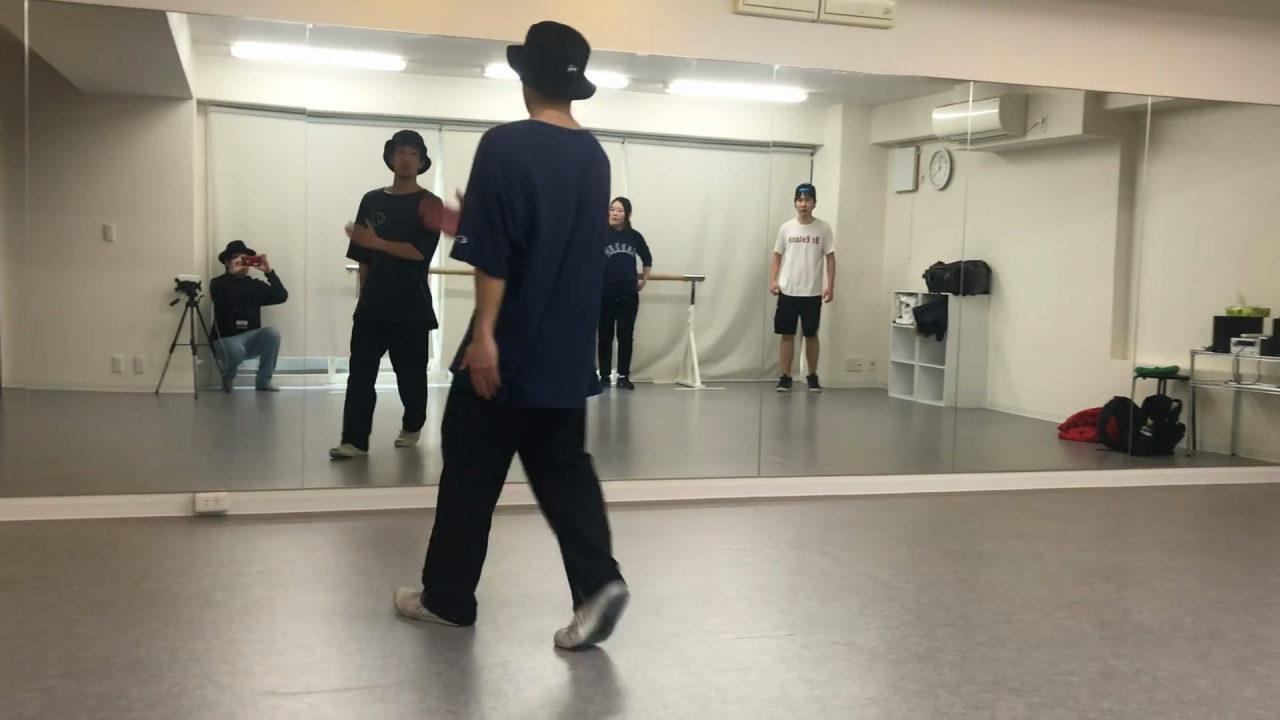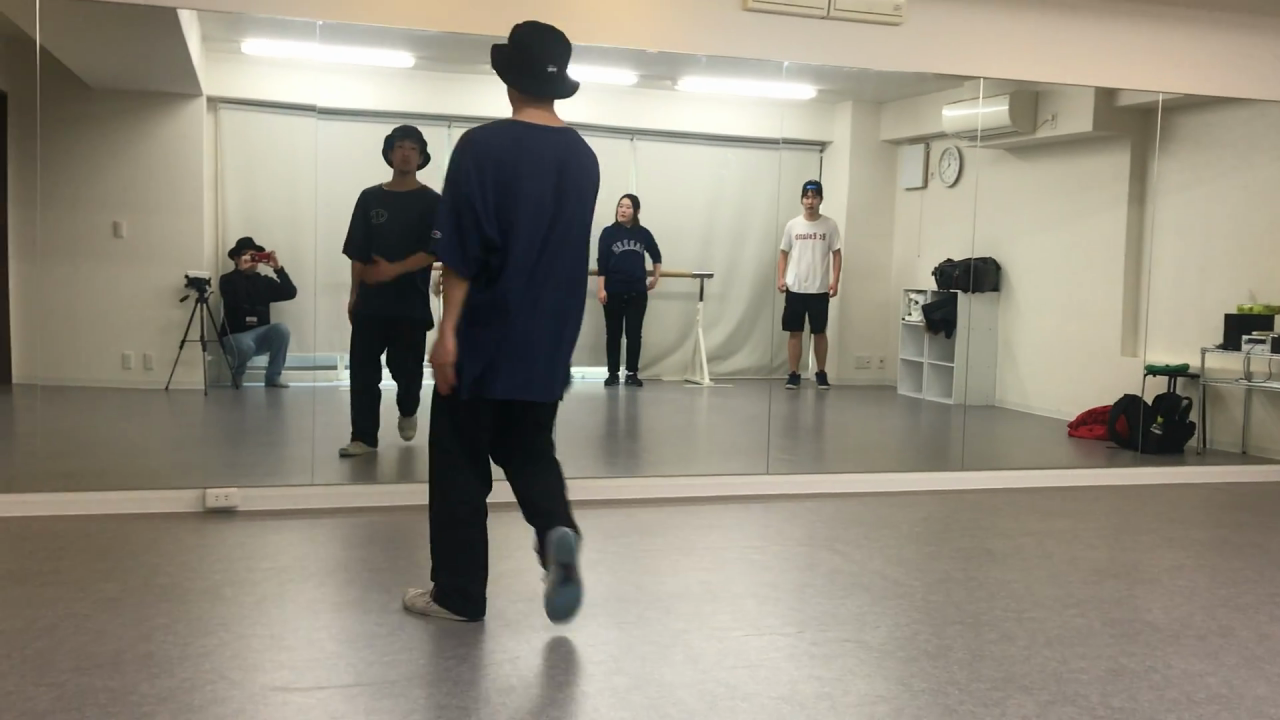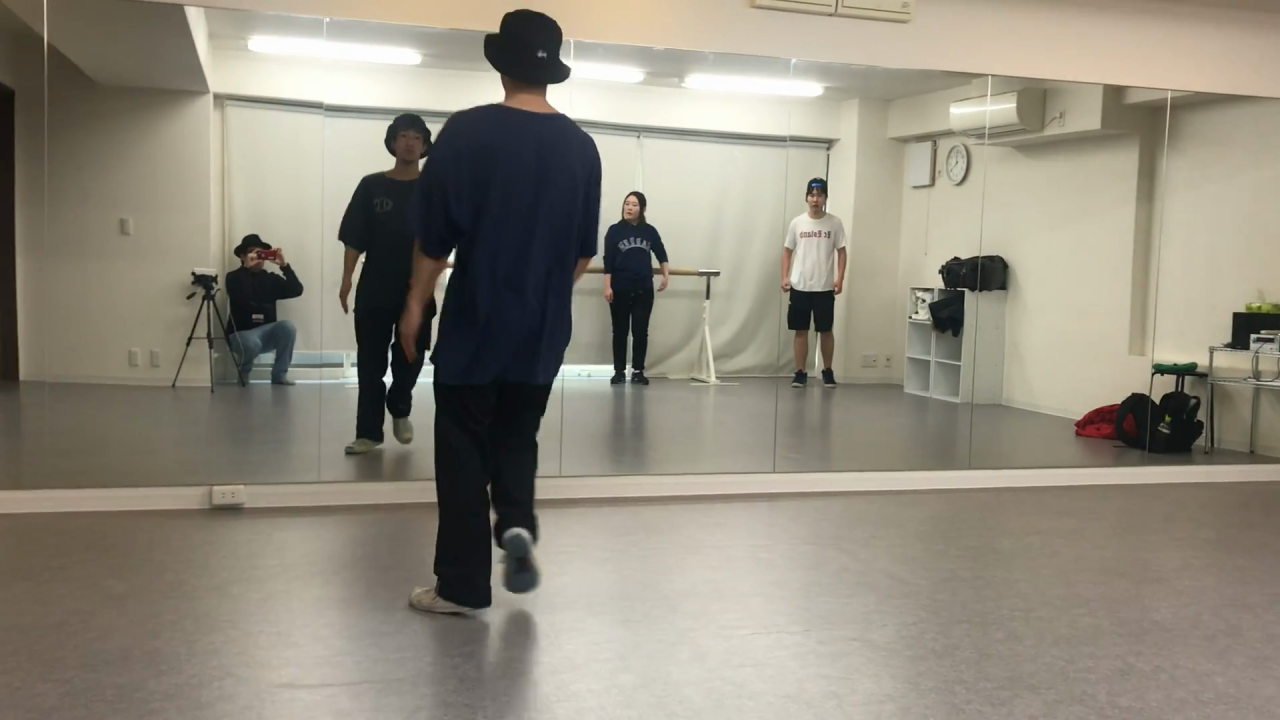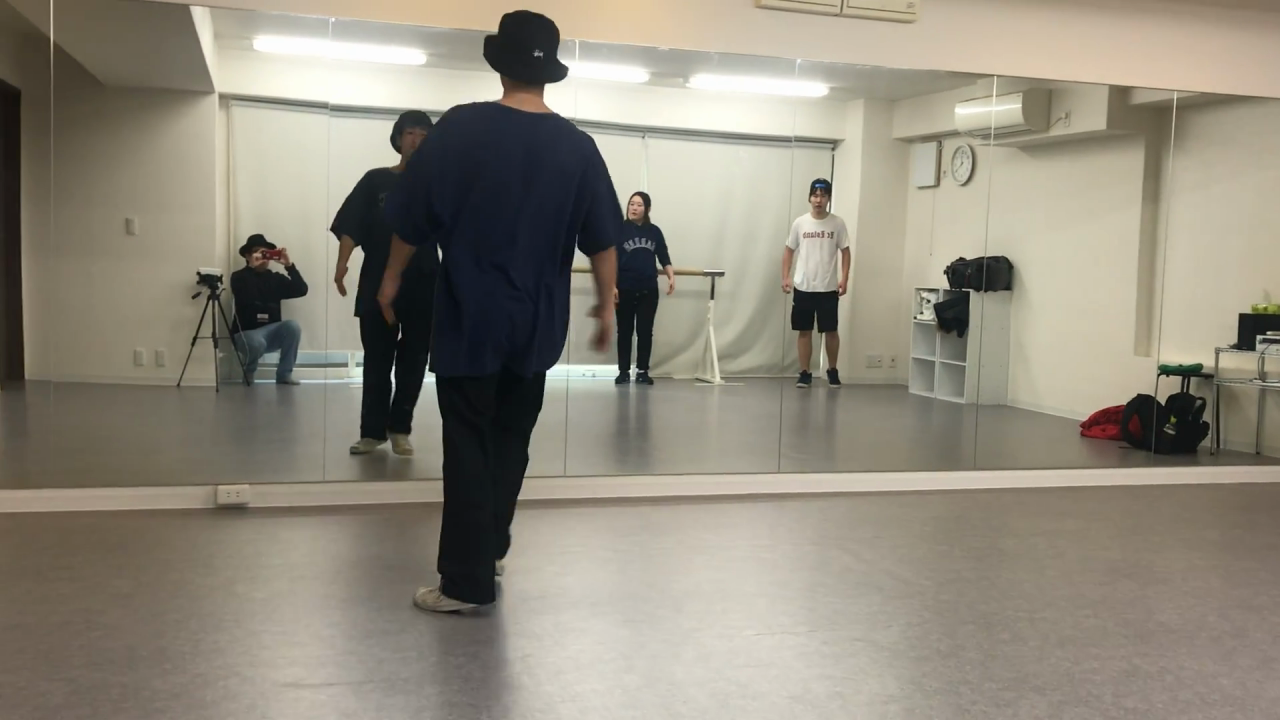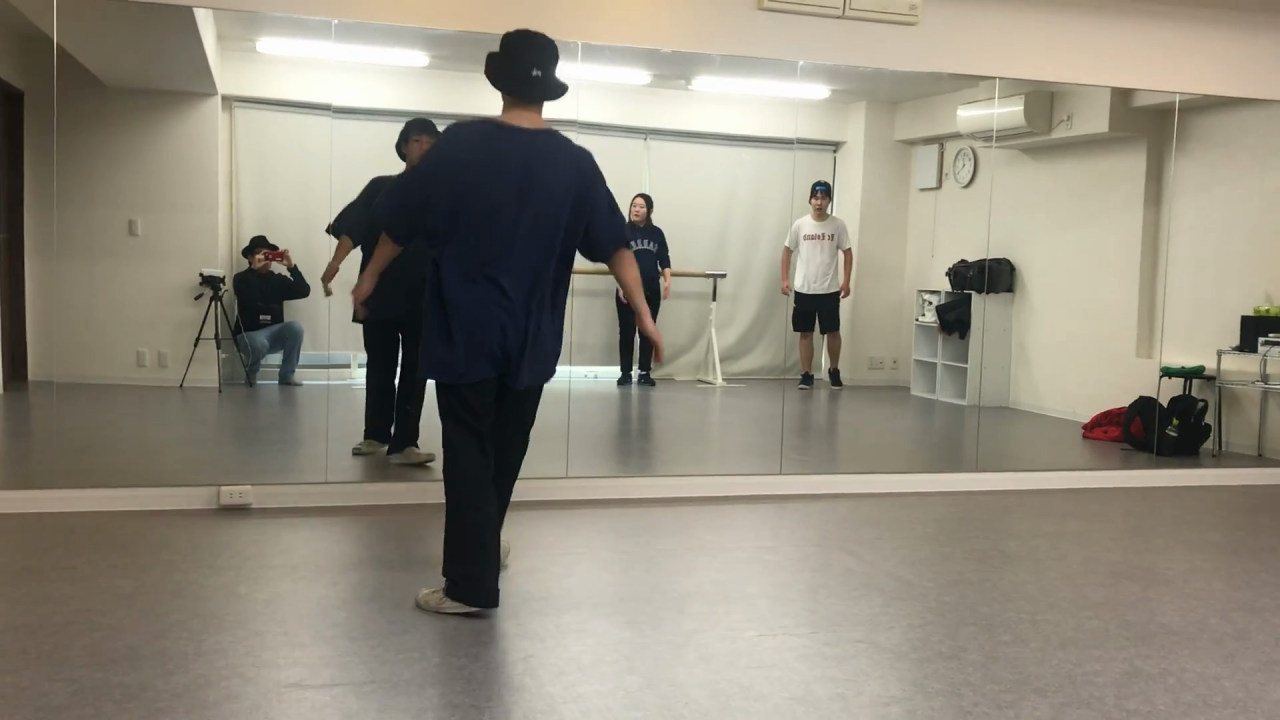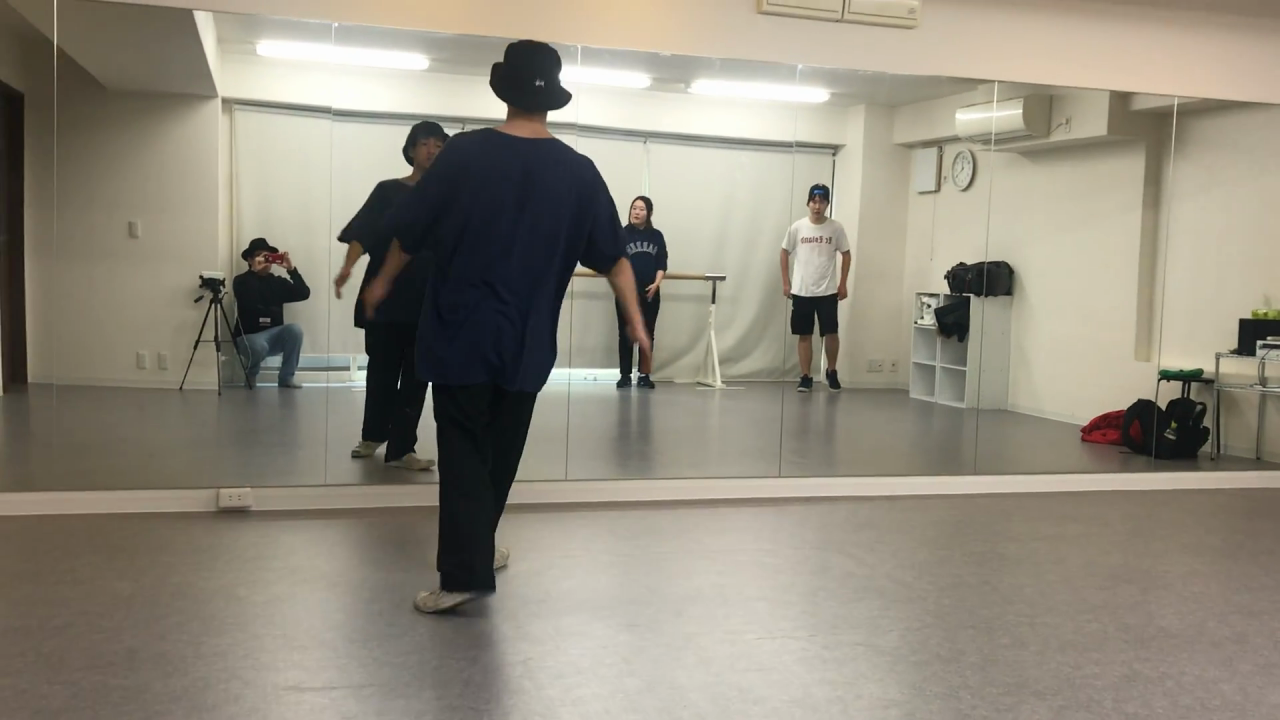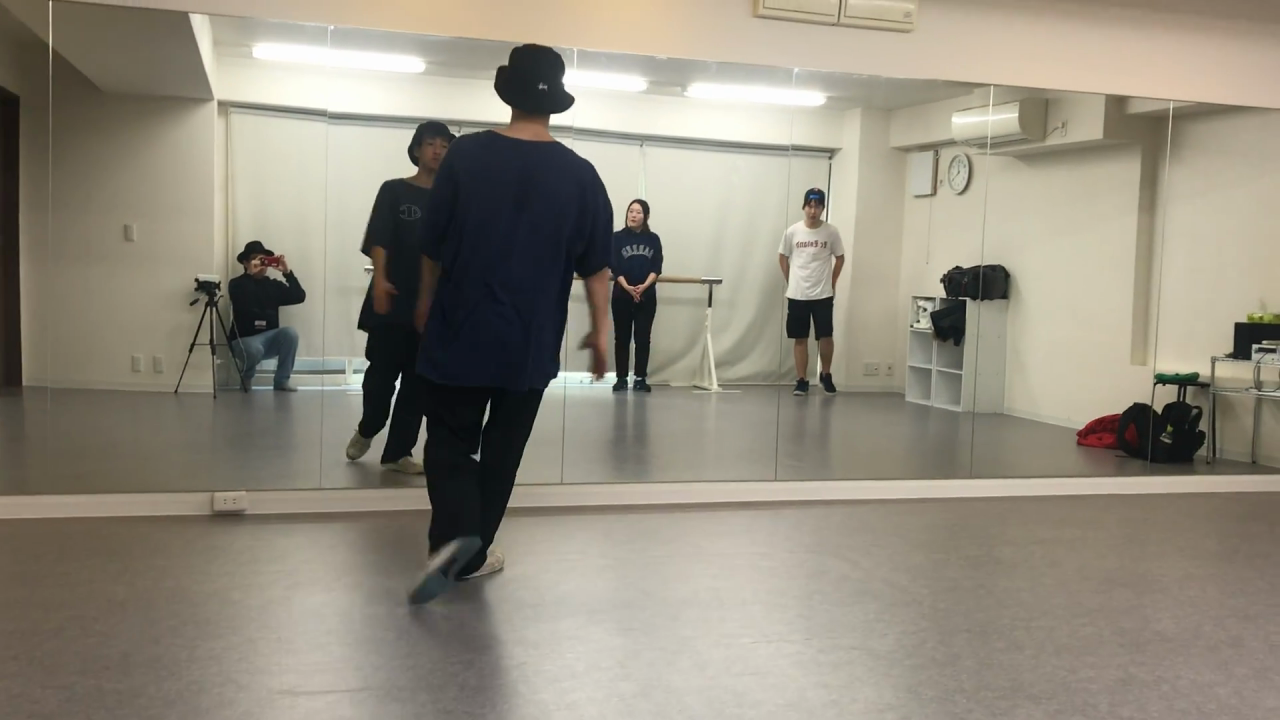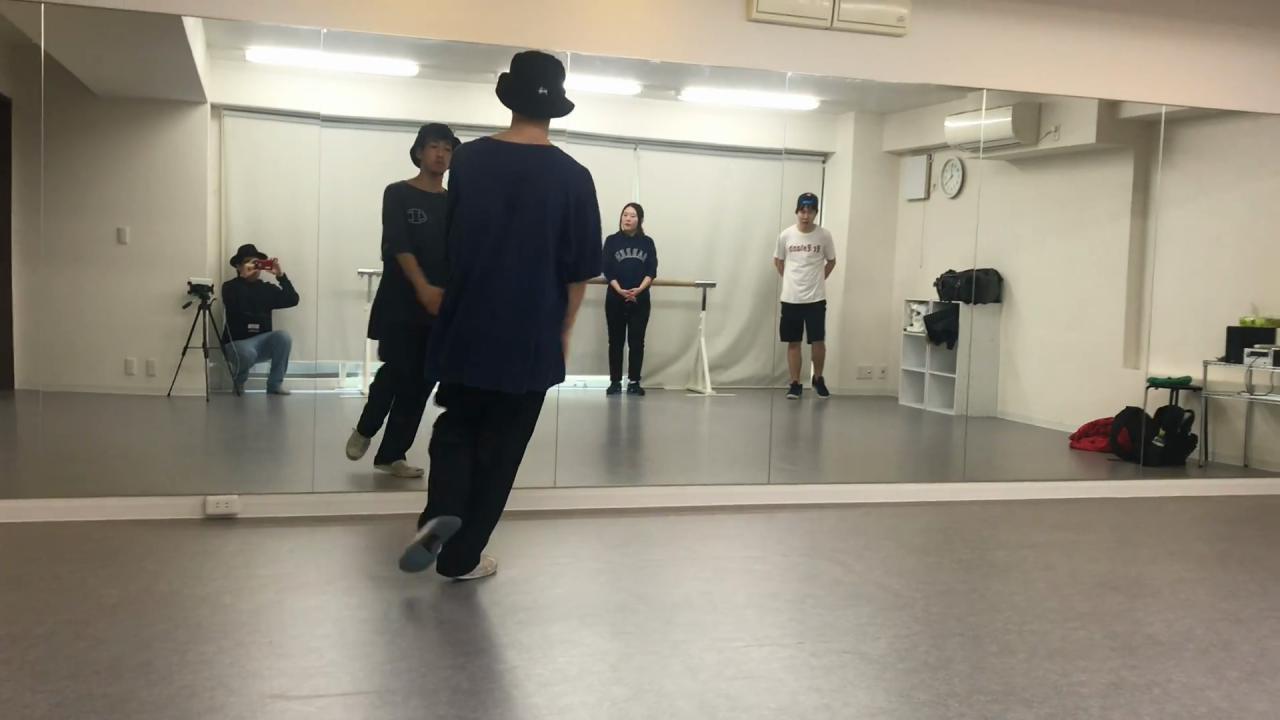
dt=0.1s
person 1, frame 1
left shoulder: (505, 145)
right shoulder: (595, 156)
left elbow: (493, 253)
left wrist: (484, 335)
right wrist: (465, 224)
left hip: (514, 344)
right hip: (570, 347)
left knee: (471, 468)
right knee: (563, 466)
left ankle: (446, 597)
right ankle: (598, 582)
person 1, frame 2
left shoulder: (482, 146)
right shoulder: (582, 158)
left elbow: (459, 253)
left wrist: (446, 329)
left hip: (484, 339)
right hip: (550, 342)
left knee: (458, 461)
right knee: (529, 453)
left ankle: (458, 592)
right ankle: (557, 532)
person 1, frame 3
left shoulder: (467, 131)
right shoulder: (581, 146)
left elbow: (434, 232)
right elbow: (584, 247)
left wrist: (414, 306)
left hip: (476, 323)
right hip: (543, 328)
left knee: (465, 448)
right knee: (516, 436)
left ankle: (462, 585)
right ankle: (518, 529)
person 1, frame 4
left shoulder: (460, 128)
right shoulder: (577, 145)
left elbow: (413, 218)
right elbow: (602, 239)
left wrist: (390, 280)
right wrist: (605, 306)
left hip: (470, 318)
right hip: (537, 321)
left knee: (468, 446)
right knee: (510, 440)
left ankle: (467, 580)
right ankle: (490, 546)
person 1, frame 5
left shoulder: (458, 144)
right shoulder: (574, 161)
left elbow: (401, 220)
right elbow: (612, 244)
left wrist: (369, 277)
right wrist: (642, 315)
left hip: (465, 327)
right hip: (532, 332)
left knee: (467, 451)
right knee: (507, 446)
left ankle: (470, 583)
right ankle: (483, 554)
person 1, frame 6
left shoulder: (464, 152)
right shoulder: (577, 170)
left elbow: (412, 232)
right elbow: (610, 254)
left wrist: (382, 285)
right wrist: (634, 322)
left hip: (459, 328)
right hip: (528, 336)
left knee: (461, 447)
right knee: (502, 446)
left ankle: (465, 572)
right ankle: (476, 554)
person 1, frame 7
left shoulder: (466, 155)
right shoulder: (578, 174)
left elbow: (434, 243)
right elbow: (595, 263)
left wrist: (425, 302)
right wrist: (600, 329)
left hip: (464, 330)
right hip: (532, 340)
left knee: (450, 441)
right knee: (503, 448)
left ankle: (454, 538)
right ankle: (473, 548)
person 1, frame 8
left shoulder: (468, 160)
right shoulder: (573, 177)
left elbow: (455, 241)
right elbow: (581, 266)
right wrist: (565, 328)
left hip: (464, 328)
right hip: (529, 334)
left knee: (457, 427)
right knee: (501, 444)
left ankle: (440, 515)
right ankle: (461, 554)
person 2, frame 1
left shoulder: (429, 204)
right shoulder: (372, 201)
left elbow: (419, 251)
right elbow: (363, 257)
left wrist: (377, 242)
right wrist: (363, 295)
left hip: (411, 304)
right hip: (373, 303)
left knee: (411, 372)
right knee: (361, 369)
left ankle: (412, 425)
right ankle: (354, 440)
person 2, frame 2
left shoulder: (431, 201)
right shoulder: (370, 198)
left elbow: (433, 252)
right elbow: (357, 250)
left wrist: (395, 269)
right wrist: (355, 291)
left hip: (411, 301)
right hip: (371, 300)
left knee: (407, 365)
right knee: (363, 368)
left ankle: (408, 410)
right ankle: (363, 436)
person 2, frame 3
right shoulder: (371, 185)
right elbow: (354, 237)
right wrist: (347, 279)
left hip: (414, 292)
right hip: (374, 290)
left knee: (409, 356)
right knee: (370, 362)
left ankle: (399, 409)
right ankle: (369, 432)
person 2, frame 4
right shoulder: (376, 180)
right elbow: (350, 223)
right wrist: (343, 263)
left hip: (420, 289)
right hip: (377, 286)
left knee: (412, 360)
right knee: (377, 361)
left ankle: (399, 428)
right ankle: (374, 432)
person 2, frame 5
right shoulder: (380, 187)
right elbow: (350, 226)
right wrist: (335, 263)
left hip: (422, 298)
right hip: (380, 294)
left knee: (414, 370)
right knee: (380, 367)
left ankle: (403, 444)
right ankle: (376, 434)
person 2, frame 6
right shoulder: (387, 191)
right elbow: (361, 232)
right wrist: (348, 268)
left hip: (428, 302)
right hip: (386, 300)
left knee: (417, 376)
right knee: (382, 371)
left ankle: (402, 449)
right ankle: (372, 436)
person 2, frame 7
right shoulder: (394, 190)
right elbow: (378, 238)
right wrist: (379, 277)
right hip: (392, 302)
left knee: (418, 379)
right knee: (382, 371)
left ankle: (398, 452)
right ankle: (366, 430)
person 2, frame 8
right shoulder: (398, 194)
right elbow: (399, 246)
right wrist: (421, 284)
right hip: (399, 302)
left knee: (421, 379)
right knee: (398, 372)
left ankle: (392, 454)
right ankle: (365, 428)
person 3, frame 1
left shoulder: (823, 228)
right shoulder: (786, 228)
left elbow: (830, 258)
right elbow: (777, 255)
left wrist: (830, 285)
right wrist: (773, 280)
left hip: (812, 293)
right hip: (787, 291)
left knee: (811, 335)
right knee: (787, 335)
left ankle: (812, 376)
right ankle: (785, 377)
person 3, frame 2
left shoulder: (830, 225)
right shoulder: (792, 225)
left elbow: (836, 254)
right elbow: (784, 253)
left wrist: (835, 281)
right wrist: (781, 278)
left hip: (819, 289)
right hip: (795, 288)
left knee: (819, 332)
right knee: (795, 332)
left ankle: (821, 373)
right ankle: (794, 374)
person 3, frame 3
left shoulder: (834, 223)
right shoulder: (797, 223)
left elbow: (841, 252)
right elbow: (787, 251)
left wrist: (840, 278)
right wrist: (785, 277)
left hip: (825, 287)
right hip: (799, 287)
left knee: (826, 331)
right knee: (800, 330)
left ankle: (828, 370)
right ankle: (800, 372)
person 3, frame 4
left shoulder: (837, 223)
right shoulder: (800, 223)
left elbow: (845, 252)
right elbow: (789, 251)
left wrist: (844, 279)
right wrist: (785, 277)
left hip: (828, 288)
right hip: (803, 287)
left knee: (831, 330)
right knee: (804, 331)
left ankle: (832, 370)
right ankle: (805, 373)
person 3, frame 5
left shoulder: (838, 225)
right shoulder: (800, 225)
left elbow: (847, 253)
right elbow: (787, 251)
left wrist: (846, 281)
right wrist: (785, 279)
left hip: (829, 290)
right hip: (803, 289)
left knee: (833, 331)
right knee: (805, 333)
left ankle: (834, 370)
right ankle: (807, 374)
person 3, frame 6
left shoulder: (836, 228)
right shoulder: (797, 227)
left elbow: (846, 255)
right elbow: (785, 254)
left wrist: (843, 283)
right wrist: (786, 282)
left hip: (828, 291)
right hip: (801, 291)
left knee: (831, 333)
right knee: (804, 335)
left ankle: (832, 371)
right ankle: (806, 377)
person 3, frame 7
left shoulder: (831, 232)
right shoulder: (792, 231)
left elbow: (839, 259)
right elbow: (783, 258)
left wrist: (831, 283)
right wrist: (791, 282)
left hip: (823, 295)
right hip: (797, 294)
left knee: (826, 337)
right knee: (800, 339)
left ankle: (826, 375)
right ankle: (802, 380)
person 3, frame 8
left shoulder: (824, 236)
right shoulder: (786, 235)
left elbow: (831, 262)
right elbow: (779, 262)
left wrist: (816, 281)
right wrist: (792, 281)
left hip: (815, 298)
right hip: (790, 298)
left knee: (817, 340)
right knee: (793, 342)
left ankle: (818, 378)
right ankle: (795, 384)
person 4, frame 1
left shoulder: (635, 237)
left elbow: (647, 259)
left wrist: (644, 280)
left hip: (628, 295)
right hip: (606, 294)
left knee: (626, 336)
right knee: (605, 336)
left ankle: (623, 376)
right ankle: (605, 375)
person 4, frame 2
left shoulder: (643, 233)
right shoulder: (609, 233)
left elbow: (656, 255)
right elbow: (602, 263)
left wrist: (655, 277)
right wrist: (601, 288)
left hip: (637, 292)
right hip: (613, 291)
left knee: (634, 333)
right knee: (613, 333)
left ankle: (631, 374)
right ankle: (613, 374)
person 4, frame 3
left shoulder: (649, 231)
right shoulder: (615, 230)
left elbow: (661, 255)
right elbow: (608, 261)
left wrist: (666, 276)
right wrist: (607, 286)
left hip: (644, 289)
right hip: (620, 289)
left knee: (640, 331)
right knee: (620, 331)
left ankle: (638, 371)
right ankle: (619, 371)
person 4, frame 4
left shoulder: (654, 232)
right shoulder: (620, 230)
left elbow: (664, 257)
right elbow: (614, 260)
left wrist: (671, 278)
left hip: (649, 289)
right hip: (626, 289)
left knee: (645, 331)
right knee: (625, 331)
left ankle: (642, 371)
right ankle: (624, 371)
person 4, frame 5
left shoulder: (656, 233)
right shoulder: (622, 232)
left elbow: (664, 259)
left wrist: (667, 281)
right wrist: (620, 286)
left hip: (651, 291)
right knee: (626, 333)
left ankle: (645, 373)
right ankle: (625, 373)
person 4, frame 6
left shoulder: (656, 236)
right shoulder: (622, 234)
left elbow: (662, 263)
left wrist: (656, 283)
left hip: (650, 294)
left knee: (647, 335)
right knee: (626, 335)
left ankle: (644, 375)
right ankle: (625, 375)
person 4, frame 7
left shoulder: (653, 239)
right shoulder: (618, 237)
left elbow: (657, 267)
right elbow: (614, 266)
left wrist: (645, 285)
right wrist: (627, 287)
left hip: (646, 296)
right hip: (622, 296)
left knee: (643, 338)
right knee: (622, 338)
left ankle: (640, 378)
right ankle: (621, 378)
person 4, frame 8
left shoulder: (647, 243)
right shoulder: (612, 241)
left elbow: (651, 271)
right elbow: (607, 270)
left wrist: (639, 289)
right wrist: (619, 290)
left hip: (640, 300)
right hip: (616, 299)
left knee: (637, 342)
right knee: (616, 341)
left ankle: (634, 382)
right ankle: (615, 382)
